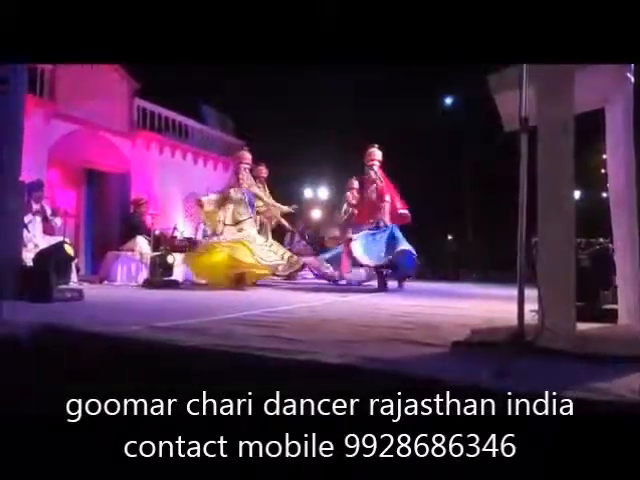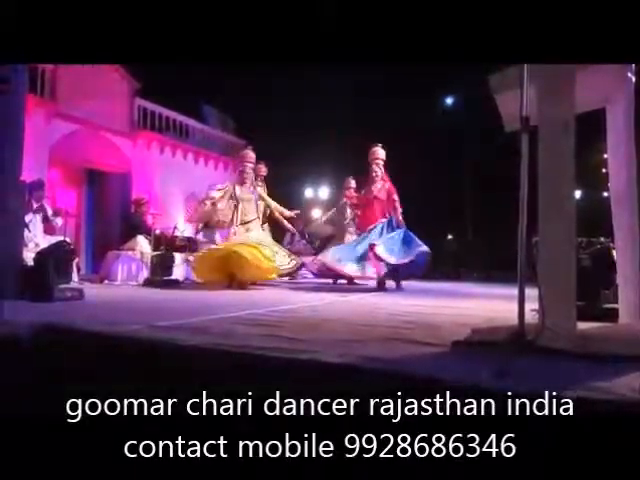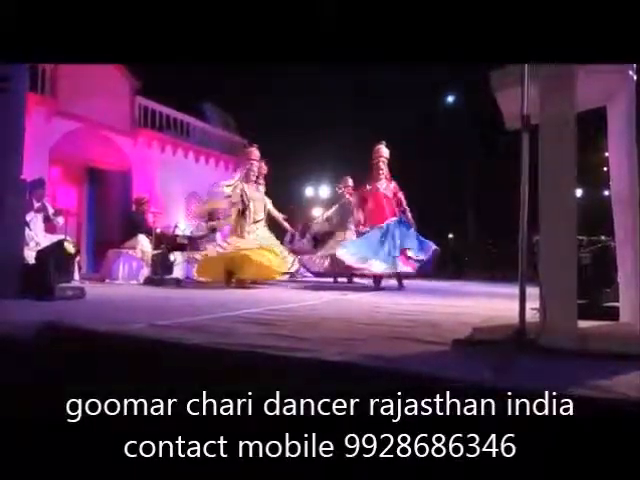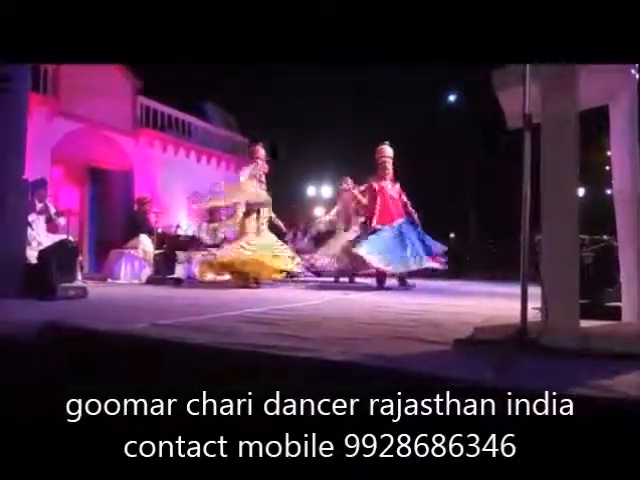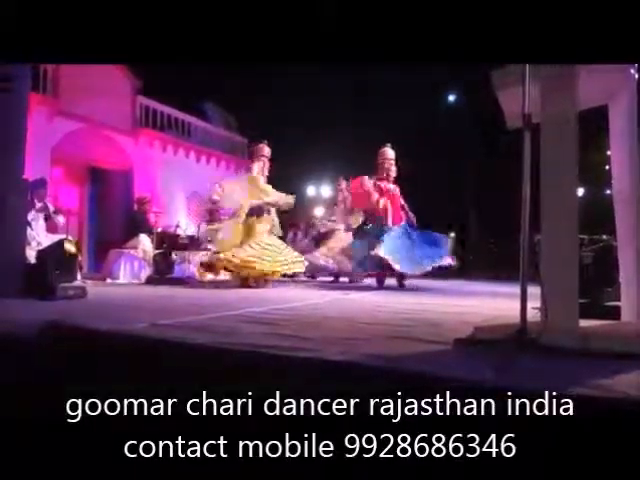
dt=0.1s
person 1, frame 1
left shoulder: (380, 185)
right shoulder: (366, 189)
left elbow: (386, 201)
left wrist: (385, 217)
left hip: (379, 225)
right hip: (367, 226)
right ankle: (382, 283)
person 1, frame 2
left shoulder: (386, 185)
right shoulder: (367, 189)
left elbow: (395, 201)
right elbow: (360, 206)
left wrist: (399, 217)
left hip: (387, 223)
right hip: (372, 226)
left knee: (389, 252)
left ankle: (397, 281)
right ankle: (381, 282)
person 1, frame 3
left shoulder: (392, 184)
right shoulder: (368, 187)
left elbow: (401, 201)
right elbow: (360, 205)
left wrist: (408, 215)
left hip: (393, 222)
right hip: (375, 225)
left knee: (396, 249)
right knee: (374, 252)
left ankle: (399, 280)
right ankle: (377, 281)
person 1, frame 4
left shoulder: (396, 185)
right shoulder: (374, 186)
left elbow: (405, 203)
right elbow: (367, 204)
left wrist: (414, 216)
right wrist: (355, 192)
left hip: (400, 223)
right hip: (383, 225)
left knee: (406, 250)
right knee: (382, 250)
left ankle: (402, 279)
right ankle: (380, 281)
person 1, frame 5
left shoulder: (395, 187)
right shoulder: (379, 185)
left elbow: (402, 204)
right elbow: (376, 203)
left wrist: (410, 215)
right wrist: (368, 188)
left hip: (400, 224)
right hip: (388, 225)
left knee: (403, 252)
right knee: (388, 252)
left ankle: (400, 280)
right ankle: (380, 279)
person 2, frame 1
left shoulder: (252, 189)
right shoulder: (230, 191)
left elbow: (266, 200)
right elbow: (216, 201)
left wrist: (281, 208)
right wrist: (204, 201)
left hip: (248, 227)
right hip: (234, 228)
left knee: (247, 250)
left ankle: (242, 280)
right ankle: (236, 281)
person 2, frame 2
left shoulder: (256, 190)
right shoulder: (234, 189)
left elbow: (270, 203)
right elbow: (219, 197)
left wrist: (286, 212)
right wrist: (211, 199)
left hip: (255, 228)
right hip: (240, 228)
left knee: (257, 250)
right knee: (236, 250)
right ankle: (237, 280)
person 2, frame 3
left shoulder: (258, 189)
right shoulder: (240, 186)
left elbow: (267, 205)
right elbow: (229, 194)
left wrist: (280, 218)
left hip: (259, 227)
right hip: (244, 226)
person 2, frame 4
left shoulder: (261, 186)
right shoulder: (248, 184)
left elbow: (265, 206)
left wrist: (275, 219)
left hip: (260, 224)
right hip: (251, 222)
left ankle: (248, 279)
right ankle: (247, 279)
person 2, frame 5
left shoulder: (257, 184)
right shoulder: (255, 182)
right elbow: (266, 196)
right wrist: (285, 199)
left hip: (263, 222)
right hip: (258, 221)
right knee: (260, 249)
left ankle: (246, 279)
right ankle: (260, 279)
